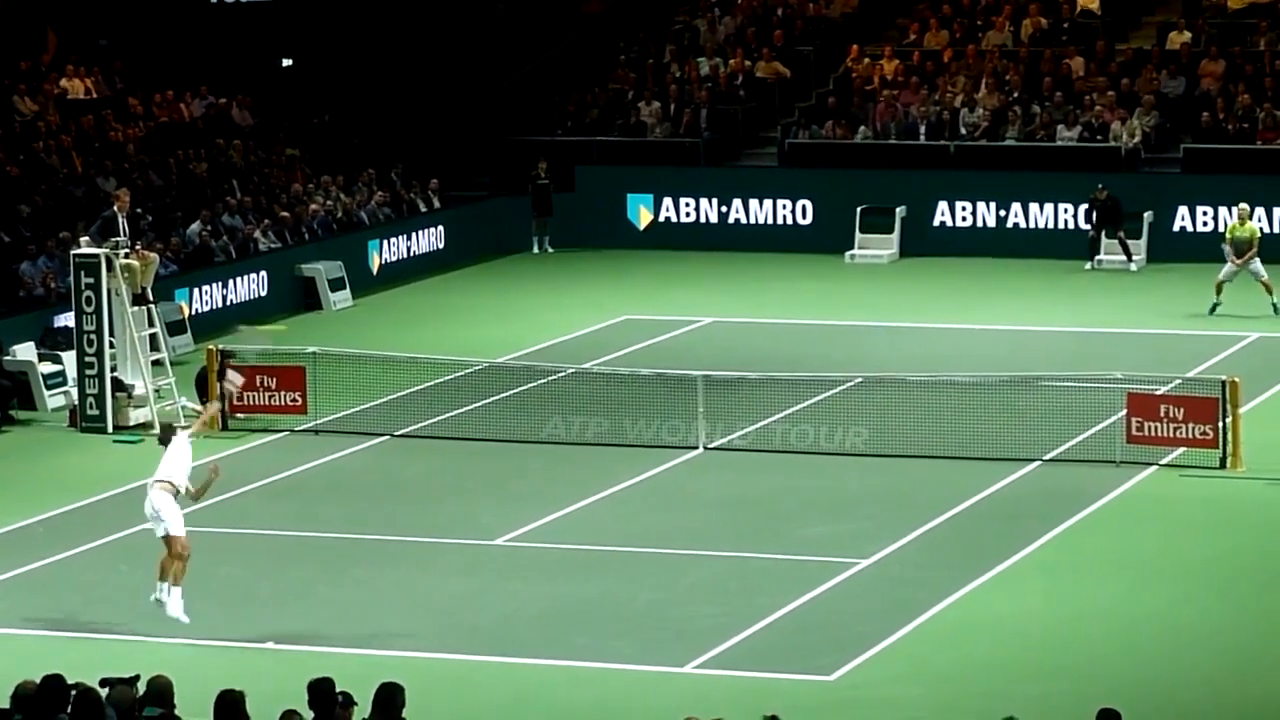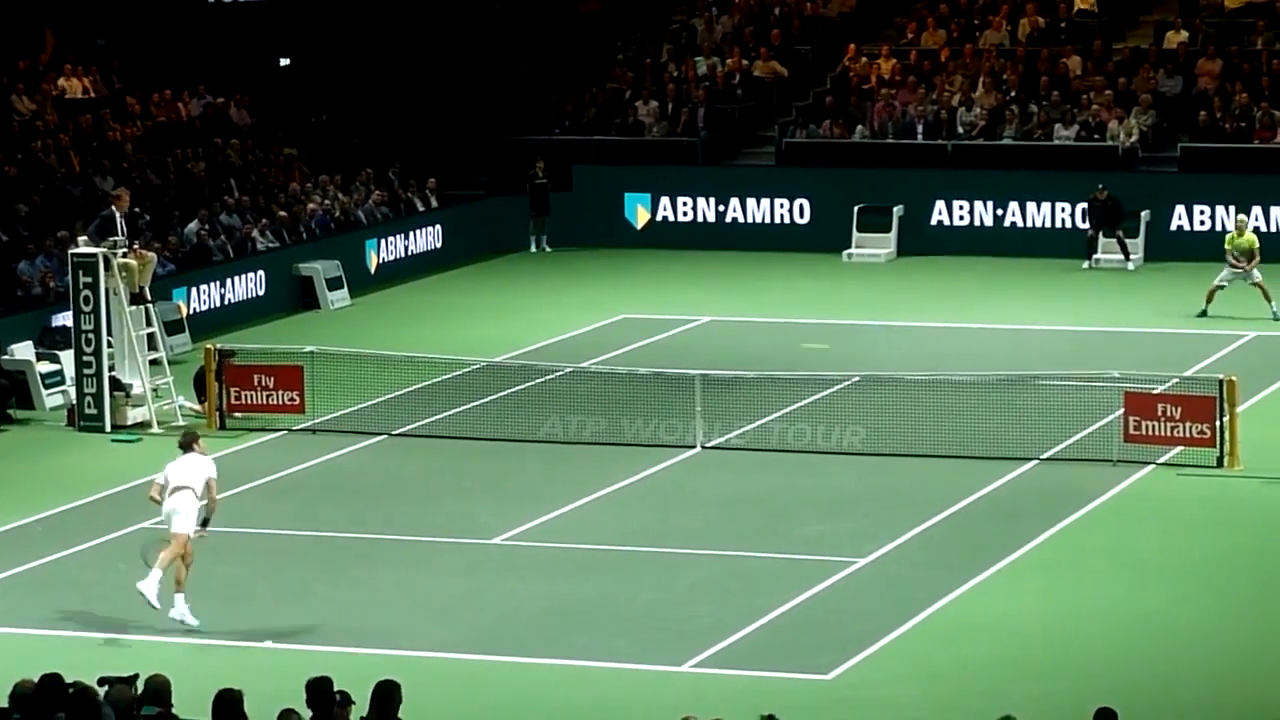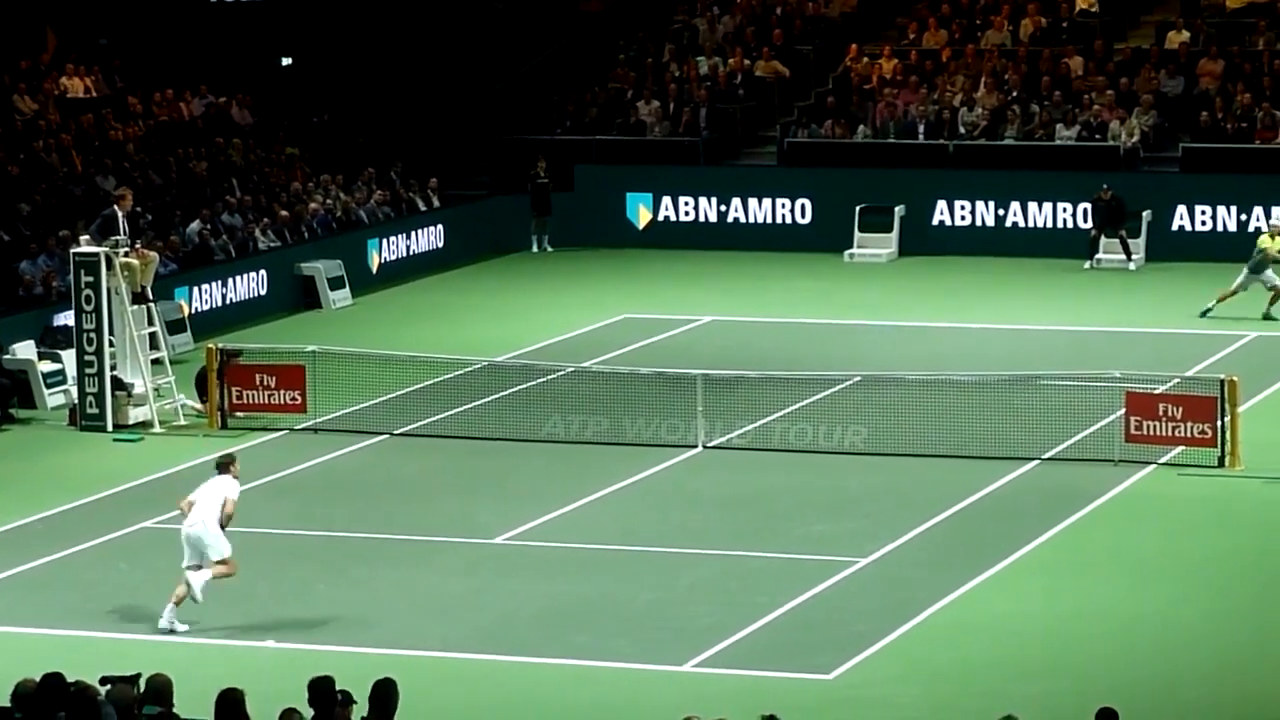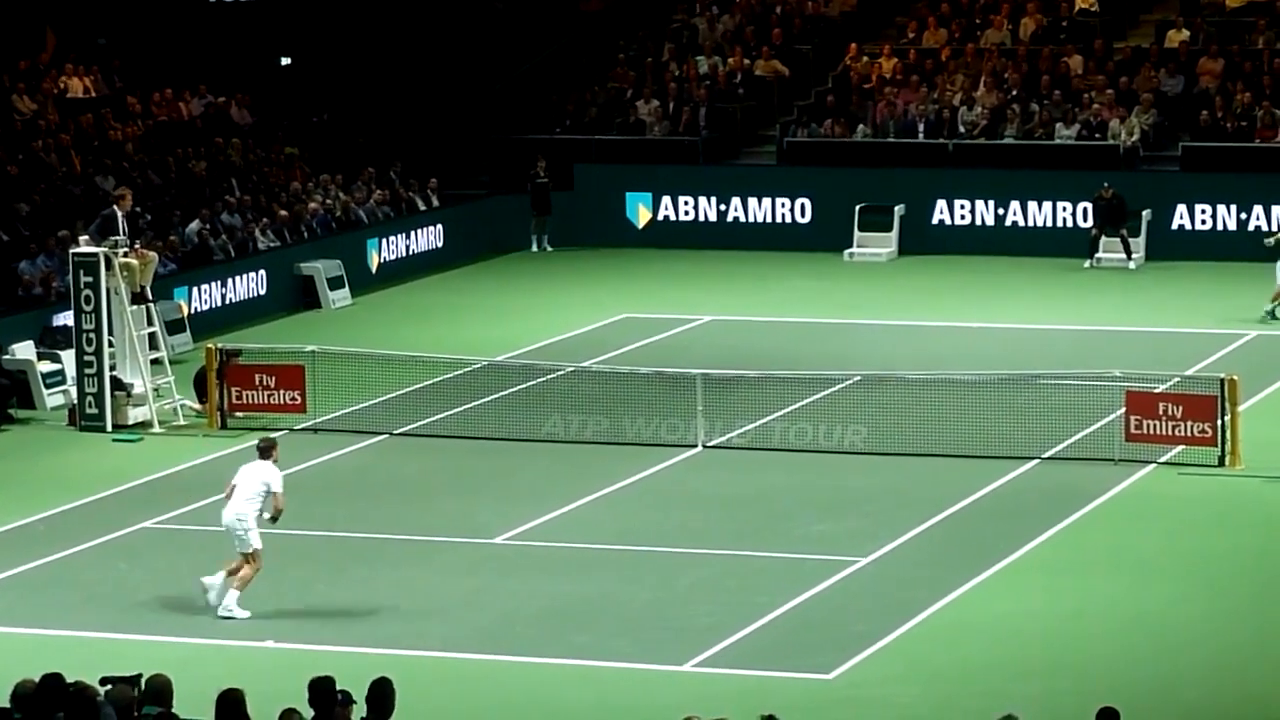
dt=0.2s
person 1, frame 1
right shoulder: (179, 440)
left elbow: (195, 497)
right elbow: (201, 423)
left wrist: (210, 480)
left hip: (168, 501)
right hip: (161, 499)
left knee: (183, 552)
right knee: (177, 551)
left ankle: (173, 597)
right ankle: (162, 593)
person 1, frame 2
left shoulder: (171, 465)
right shoulder: (206, 461)
left elbow: (152, 494)
right elbow: (213, 497)
right wrist: (205, 522)
left hip: (169, 505)
right hip: (185, 503)
left knee: (187, 558)
right knee: (176, 547)
left ankle: (180, 608)
right ankle: (150, 584)
person 1, frame 3
left shoulder: (208, 484)
right shoulder: (232, 483)
left elbow: (183, 505)
right elbow: (229, 511)
right wrist: (221, 527)
left hip: (188, 528)
right hip: (205, 527)
left knee: (190, 581)
right knee: (229, 569)
left ankle: (169, 617)
right ankle: (199, 577)
person 1, frame 4
left shoulder: (245, 468)
right shoulder: (273, 473)
left elbow: (228, 494)
right elbow: (279, 505)
right wrist: (274, 517)
left hip: (229, 515)
right hip: (242, 518)
left knee: (245, 561)
right knee: (254, 565)
left ankle: (215, 580)
right ankle: (228, 605)
